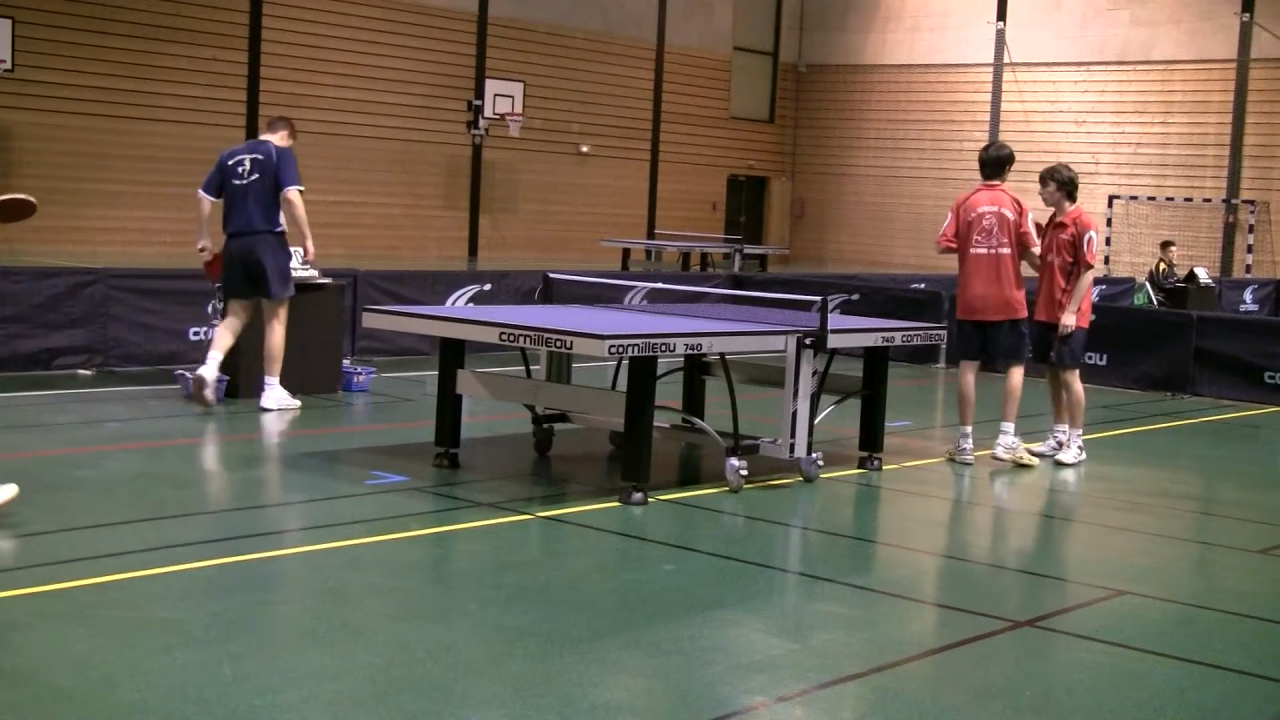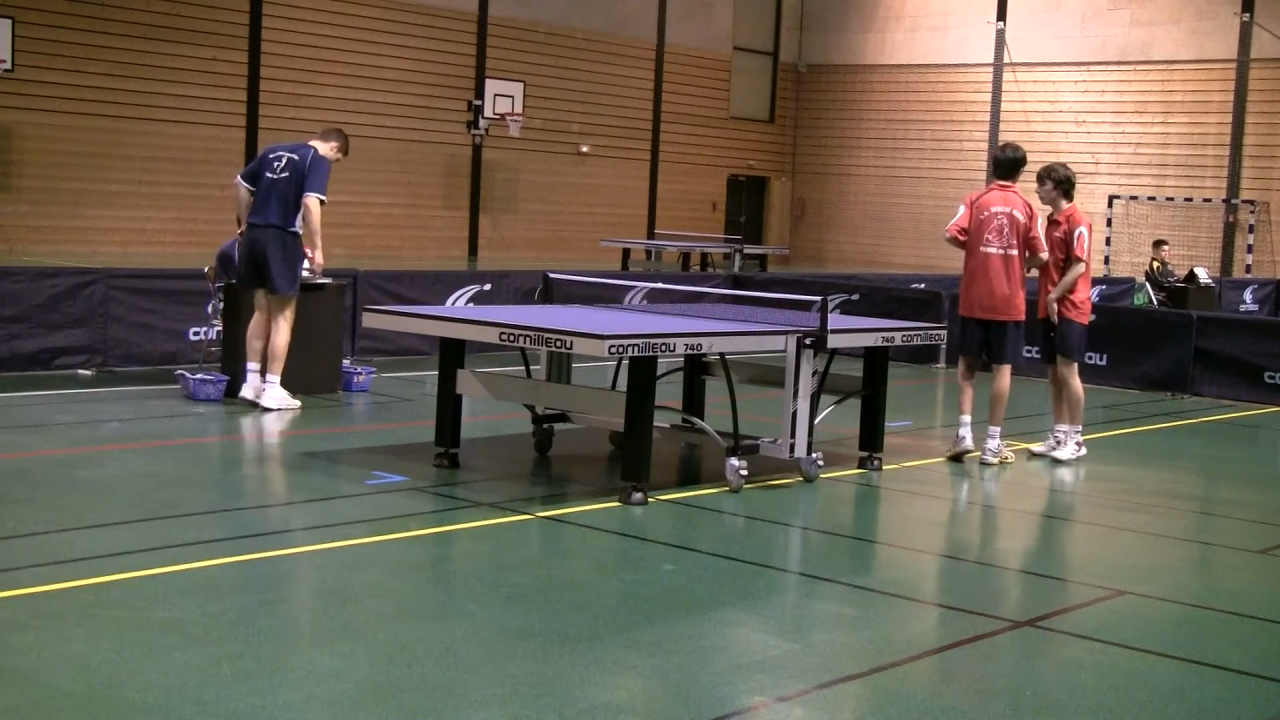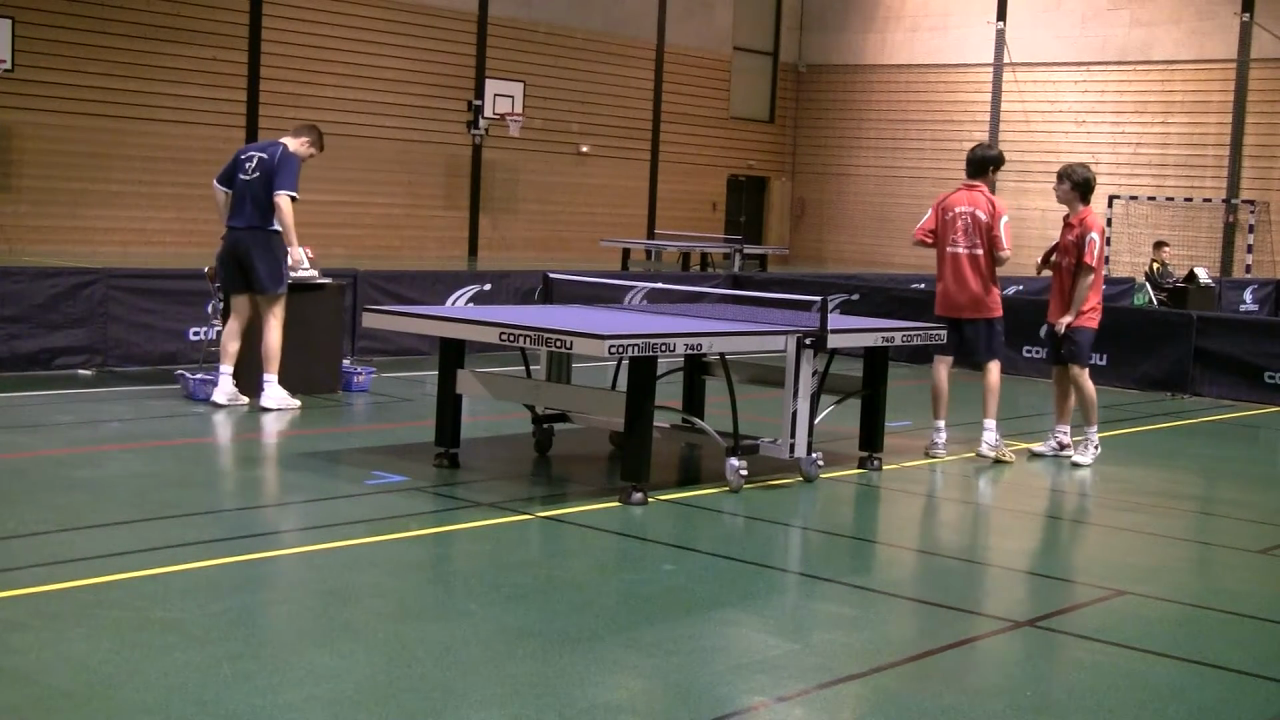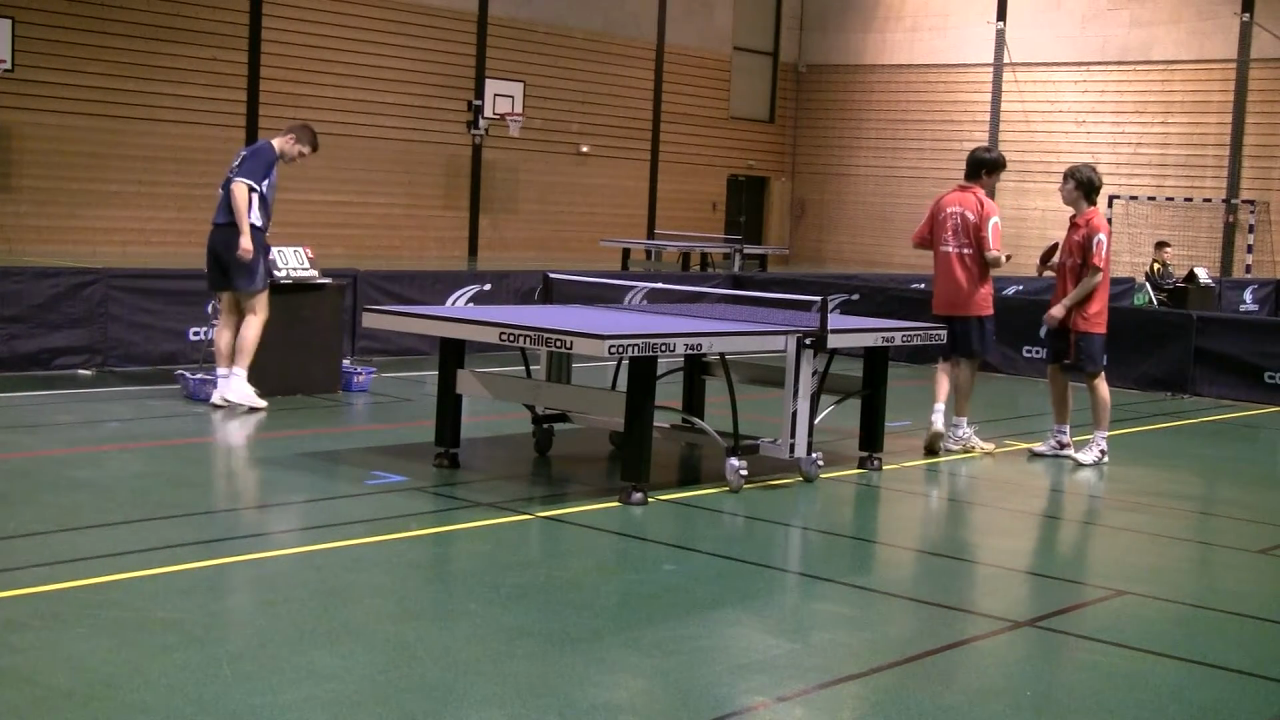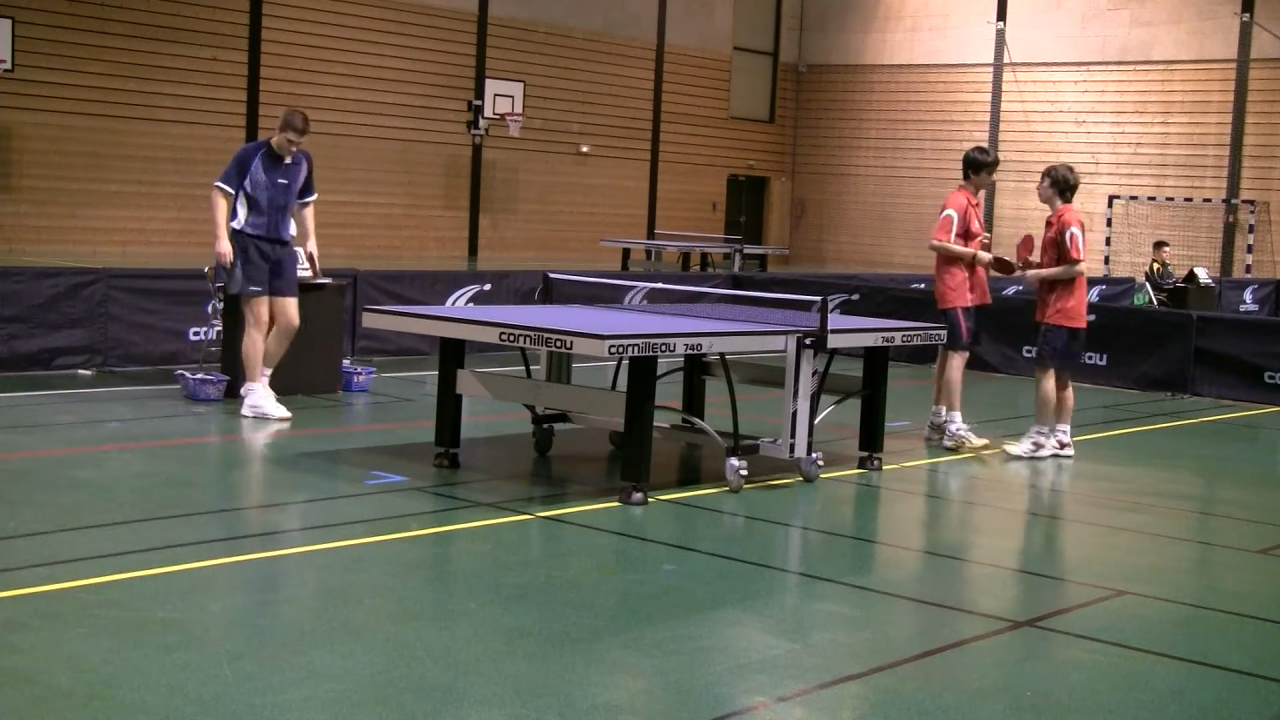
dt=0.7s
person 1, frame 1
left shoulder: (963, 203)
right shoulder: (1016, 205)
left elbow: (944, 245)
right elbow: (1033, 251)
left hip: (971, 302)
right hip: (1008, 302)
left knee: (968, 367)
right knee: (1014, 367)
left ankle: (965, 443)
right ankle: (1007, 440)
person 1, frame 2
left shoulder: (975, 201)
right shoulder: (1026, 208)
left elbow: (952, 235)
right elbow: (1041, 256)
left wrist: (975, 246)
left hip: (974, 299)
right hip: (1008, 303)
left knee: (967, 365)
right knee: (1002, 369)
left ankle: (964, 432)
right ankle: (992, 444)
person 1, frame 3
left shoulder: (945, 201)
right shoulder: (994, 206)
left elbow: (920, 238)
right elbow: (1003, 254)
right wrist: (989, 259)
left hip: (948, 299)
right hip: (983, 300)
left knee: (942, 362)
right knee: (991, 364)
left ankle: (938, 437)
right ankle: (990, 436)
person 1, frame 4
left shoulder: (943, 201)
right shoulder: (986, 207)
left elbow: (920, 241)
right elbow: (991, 255)
right wrist: (1000, 260)
left hip: (944, 297)
right hip: (973, 297)
left knee: (947, 359)
right knee: (968, 361)
left ankle: (937, 417)
right ankle: (959, 432)
person 1, frame 5
left shoulder: (971, 203)
right shoulder: (958, 202)
right elbow: (936, 243)
left wrist: (981, 245)
right wrist: (976, 254)
left hip: (965, 289)
right hip: (956, 290)
left knee: (948, 352)
right knee: (958, 354)
left ankle: (938, 421)
right ankle: (955, 428)
person 2, frame 1
left shoulder: (1083, 224)
right shoulder: (1051, 223)
left elbow: (1088, 272)
left wrist: (1072, 311)
left hip: (1070, 315)
right hip: (1045, 312)
left knee: (1068, 374)
right knee: (1052, 374)
left ankle: (1076, 443)
right ankle: (1058, 436)
person 2, frame 2
left shoulder: (1077, 221)
right shoulder: (1052, 221)
left elbow: (1079, 266)
left wrist: (1054, 296)
right wrist: (1035, 269)
left hip: (1070, 308)
right hip: (1050, 308)
left knee: (1068, 371)
right knee: (1054, 373)
left ankle: (1075, 439)
right ankle: (1059, 436)
person 2, frame 3
left shoulder: (1091, 225)
right shoulder: (1068, 222)
left elbow: (1088, 274)
left wrist: (1072, 313)
right wrist: (1048, 264)
left hip: (1080, 315)
right hip: (1058, 313)
left knee: (1077, 373)
right knee: (1060, 375)
left ankle: (1091, 440)
right ankle: (1061, 438)
person 2, frame 4
left shoulder: (1096, 226)
right shoulder: (1074, 223)
left elbow: (1096, 276)
left wrist: (1062, 305)
right wrist: (1053, 266)
left hip: (1086, 318)
right hip: (1063, 316)
left knee: (1093, 378)
right knee: (1055, 374)
left ankle: (1100, 444)
right ankle: (1060, 438)
person 2, frame 5
left shoulder: (1069, 221)
right shoulder: (1056, 220)
left elbow: (1078, 267)
left wrist: (1039, 274)
right wrist: (1034, 266)
left hip: (1062, 313)
right hip: (1055, 311)
left knee: (1045, 372)
right knee: (1059, 375)
left ankle: (1039, 438)
right ankle: (1061, 438)
person 3, frame 1
left shoulder: (229, 156)
right shoulder: (281, 154)
left elbow: (204, 198)
right elbow: (291, 197)
left wrist: (204, 239)
right wrist: (307, 239)
left hip: (235, 245)
right hip: (268, 243)
left knee: (235, 316)
right knee: (276, 319)
left ankle: (209, 368)
right ankle: (272, 391)
person 3, frame 2
left shoulder: (273, 152)
right shoulder: (318, 161)
left elbow: (241, 184)
right elbow: (310, 203)
left wrist: (246, 224)
right wrist: (317, 248)
left hip: (254, 236)
right hip: (281, 239)
left knee: (263, 312)
right knee: (282, 316)
left ankle: (252, 381)
right ankle: (273, 390)
person 3, frame 3
left shoulder: (247, 151)
right shoulder: (288, 158)
left elbow: (219, 187)
right elbow: (281, 201)
right wrist: (293, 245)
left hip: (235, 239)
right hip: (263, 240)
left knee: (238, 317)
right knee: (273, 316)
left ankle: (224, 386)
right ankle: (271, 390)
person 3, frame 4
left shoulder: (253, 154)
right shoulder: (264, 153)
left elbow: (225, 191)
right elbow: (238, 187)
right wrist: (245, 234)
left hip: (222, 235)
right hip: (239, 237)
left knee: (229, 315)
right knee: (256, 313)
left ankle: (223, 385)
right ankle: (238, 382)
person 3, frame 5
left shoulder: (304, 162)
right shoulder: (250, 154)
left elbow: (305, 203)
right elbow: (220, 193)
left wrist: (310, 239)
right wrist: (222, 237)
left hip: (282, 246)
right hip: (249, 243)
left knee: (289, 322)
right knee: (258, 322)
left ankle: (260, 382)
right ankle: (254, 397)
